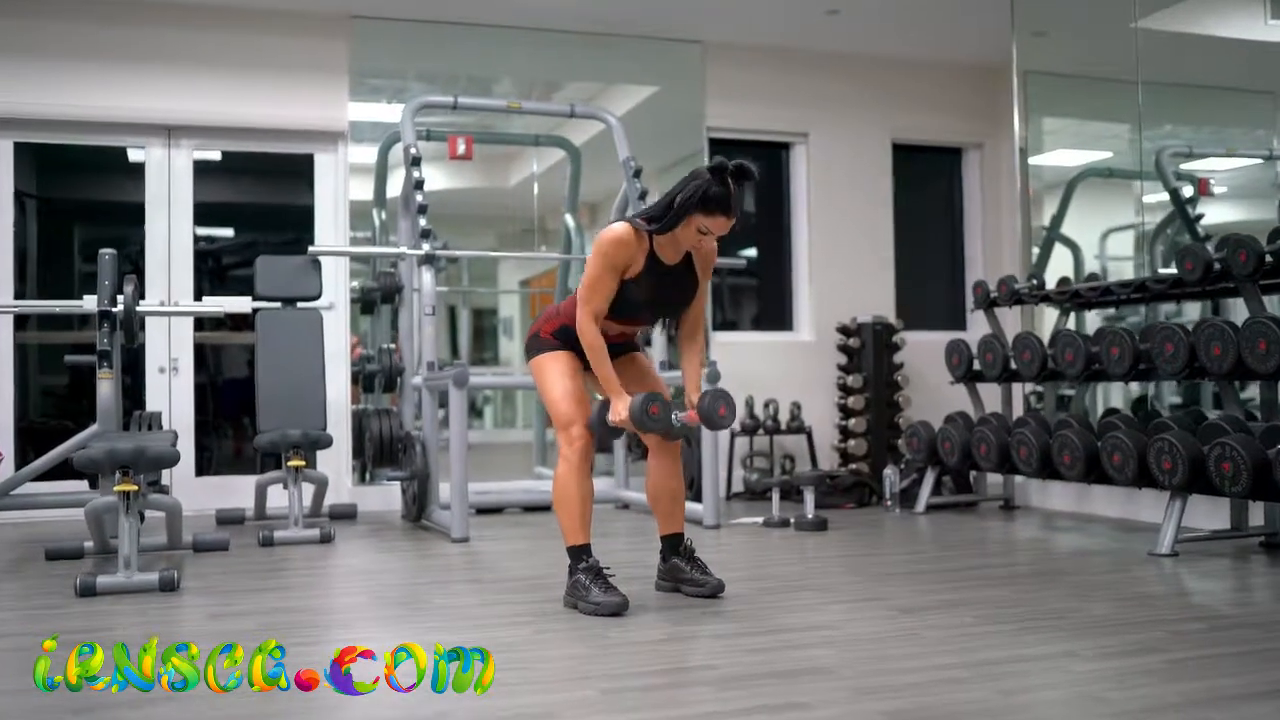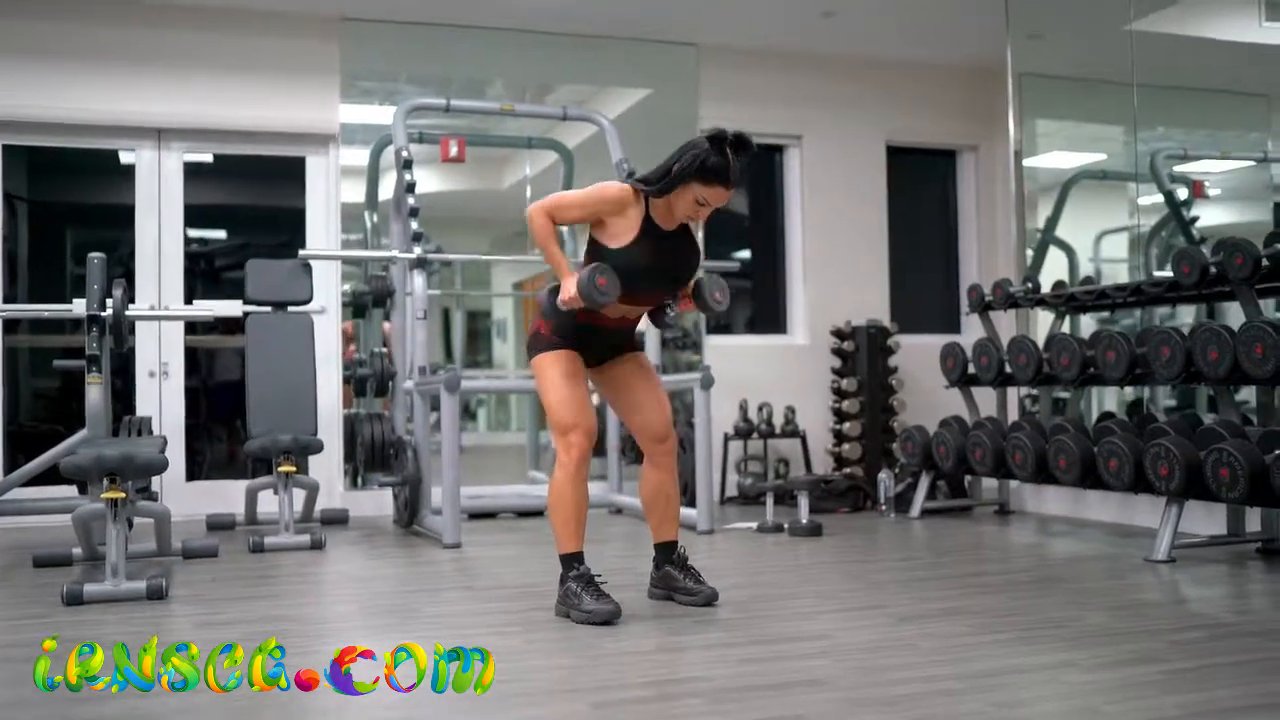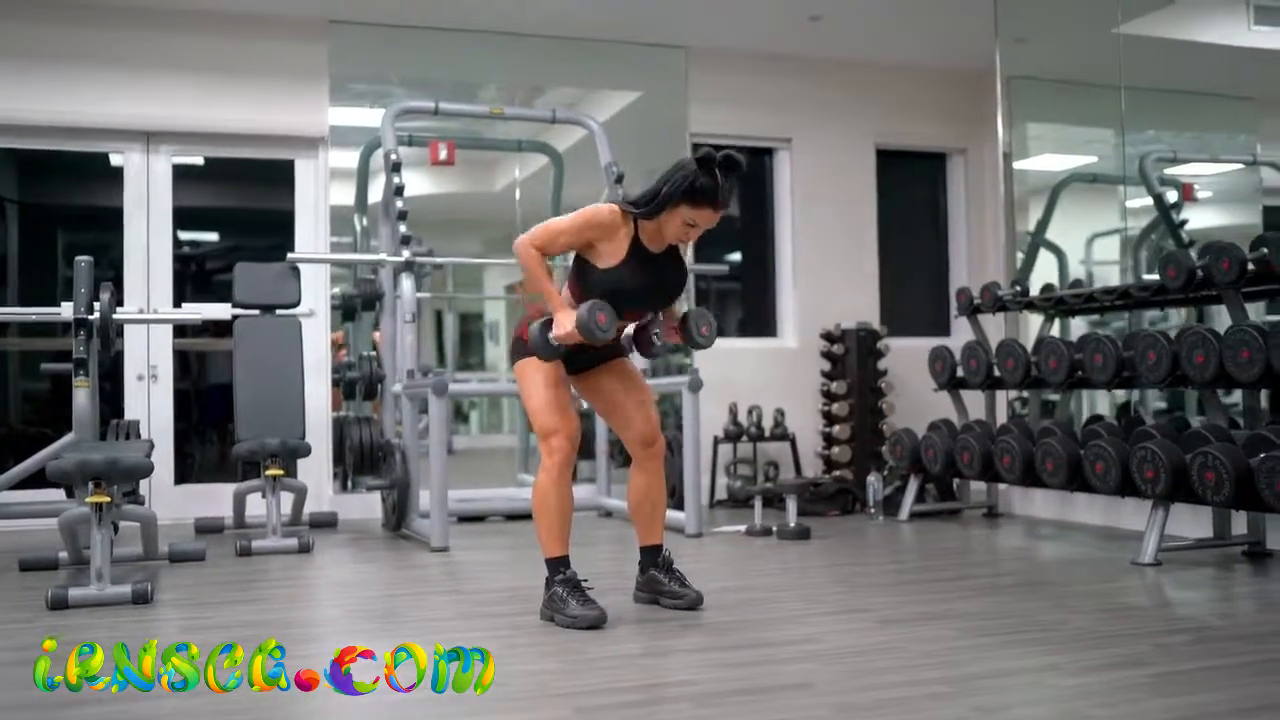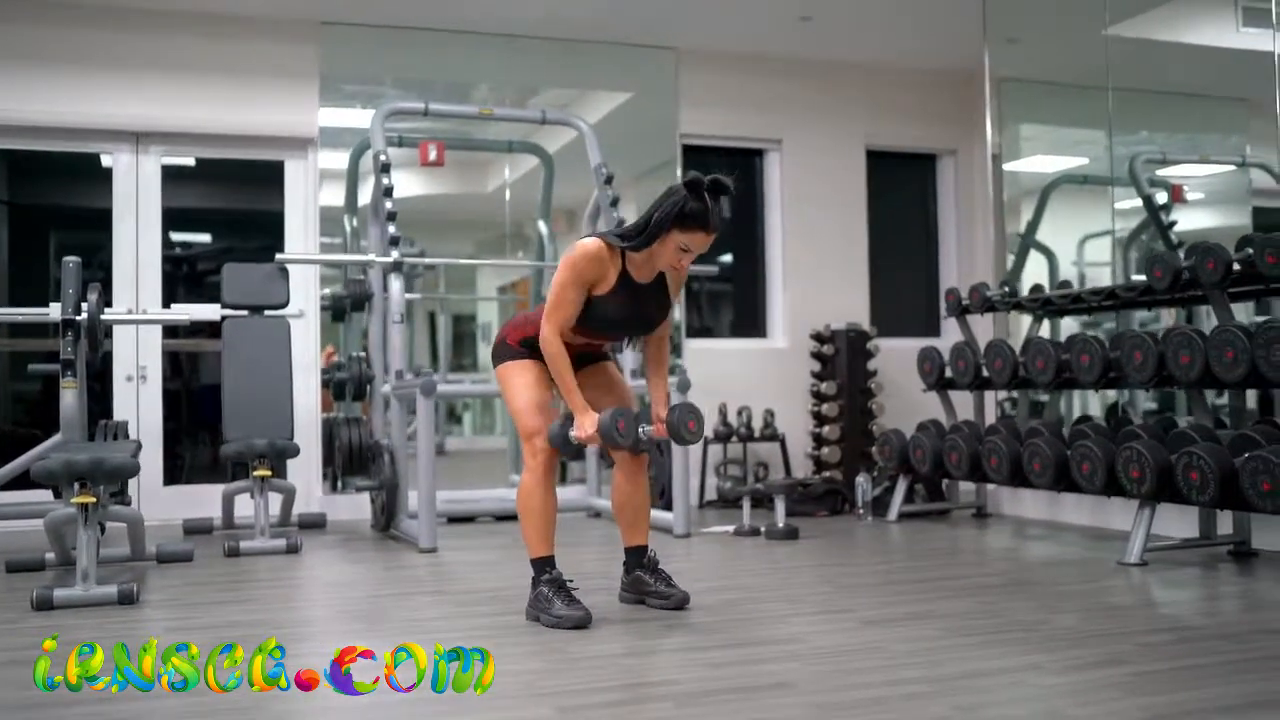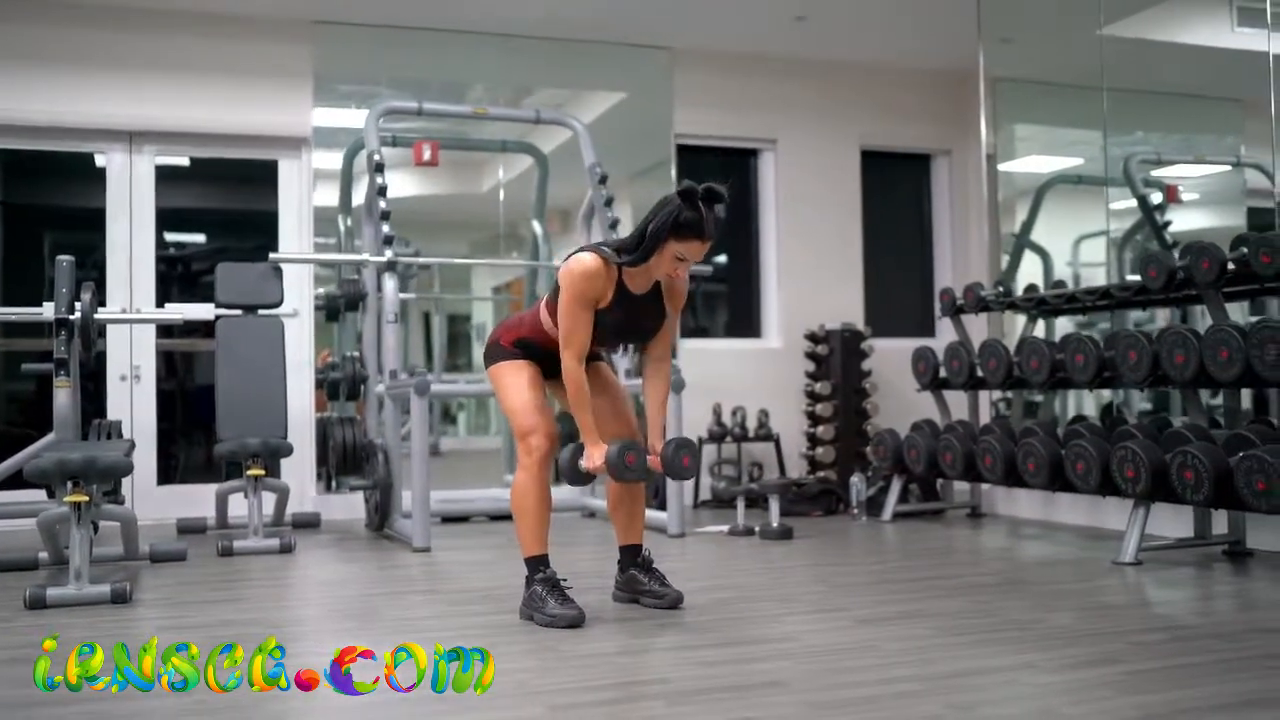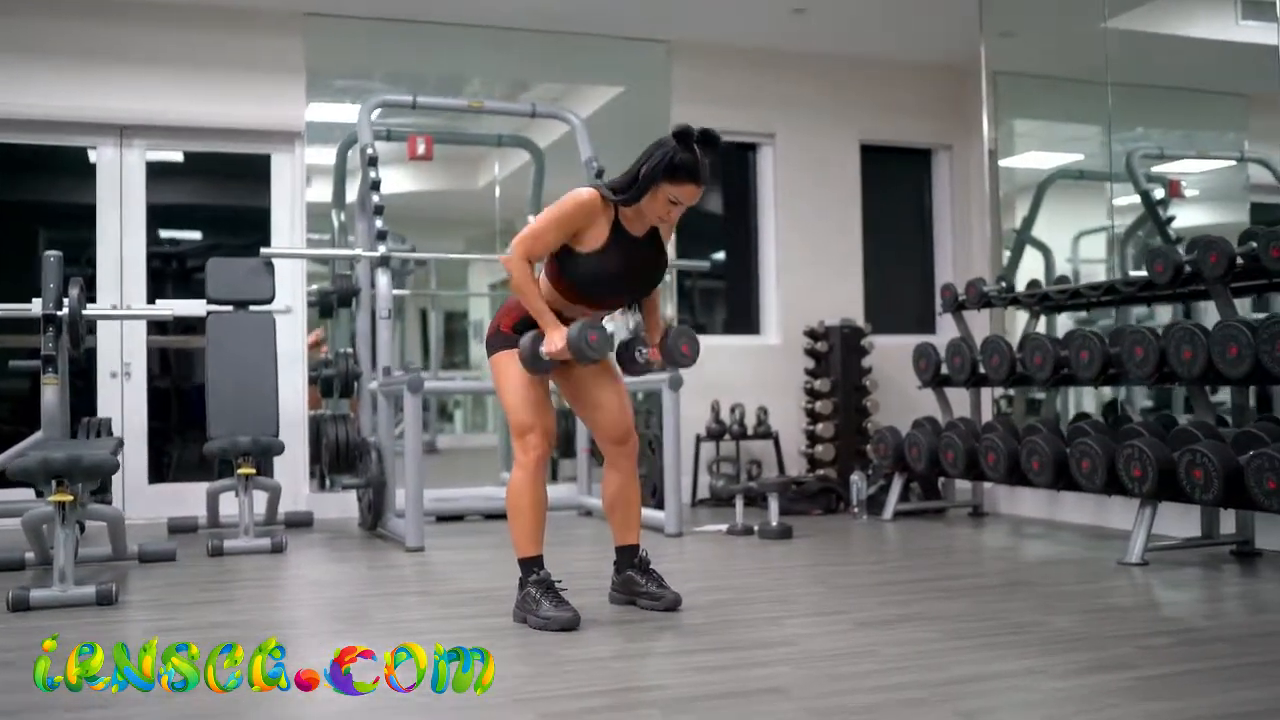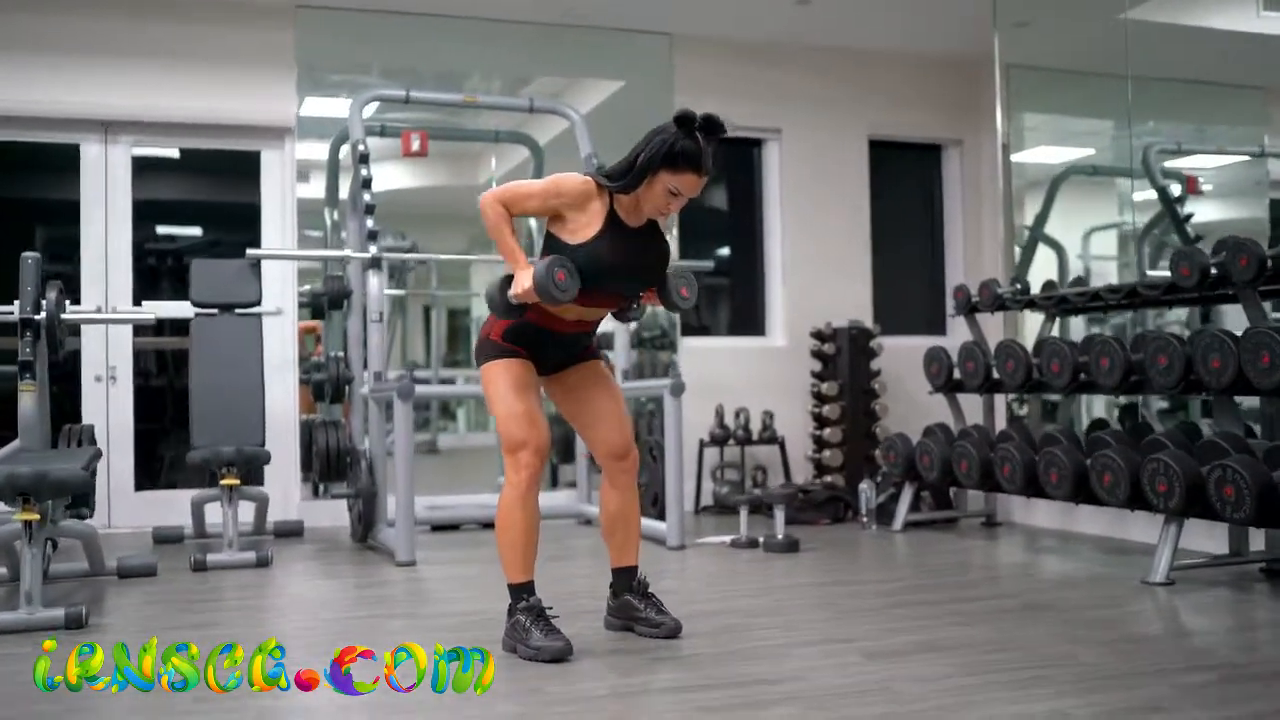
dt=0.4s
person 1, frame 1
left shoulder: (703, 255)
right shoulder: (622, 239)
left elbow: (692, 330)
right elbow: (587, 321)
left wrist: (693, 396)
right wrist: (617, 397)
left hip: (619, 343)
right hip: (561, 338)
left knee: (667, 433)
right knee: (578, 435)
left ankle: (674, 557)
right ankle: (581, 571)
person 1, frame 2
left shoulder: (691, 218)
right shoulder: (618, 200)
right elbow: (538, 213)
left wrist: (686, 292)
right wrist: (568, 276)
left hip: (620, 339)
right hip: (563, 330)
left knee: (663, 439)
right knee: (577, 441)
left ankle: (667, 564)
right ankle: (572, 579)
person 1, frame 3
left shoulder: (678, 239)
right shoulder: (607, 221)
right elbow: (526, 245)
left wrist: (670, 322)
right wrist: (559, 310)
left hip: (603, 347)
right hip: (545, 340)
left knee: (650, 442)
right knee: (560, 443)
left ankle: (652, 568)
right ankle: (558, 583)
person 1, frame 4
left shoulder: (673, 270)
right shoulder: (593, 254)
left elbow: (656, 336)
right elbow: (550, 333)
left wrist: (658, 403)
right wrist: (580, 410)
left hip: (588, 353)
right hip: (527, 347)
left knee: (634, 446)
right knee: (543, 445)
left ankle: (637, 569)
right ankle: (544, 584)
person 1, frame 5
left shoulder: (673, 284)
right shoulder: (589, 269)
left elbow: (657, 360)
right elbow: (570, 362)
left wrist: (655, 437)
right wrist: (591, 440)
left hip: (581, 353)
right hip: (519, 348)
left knee: (629, 447)
right knee: (538, 445)
left ankle: (632, 568)
right ankle: (538, 583)
person 1, frame 6
left shoulder: (661, 226)
right shoulder: (586, 205)
left elbow: (647, 285)
right elbow: (515, 257)
left wrist: (654, 337)
right wrist: (550, 327)
right hip: (523, 330)
left knee: (623, 440)
right knee: (535, 442)
left ankle: (629, 569)
right ankle: (532, 584)
person 1, frame 7
left shoulder: (655, 214)
right shoulder: (579, 193)
right elbow: (492, 201)
left wrist: (648, 289)
right wrist: (521, 268)
left hip: (576, 345)
right hip: (514, 336)
left knee: (622, 455)
right knee: (528, 458)
left ankle: (626, 593)
right ankle: (522, 611)
